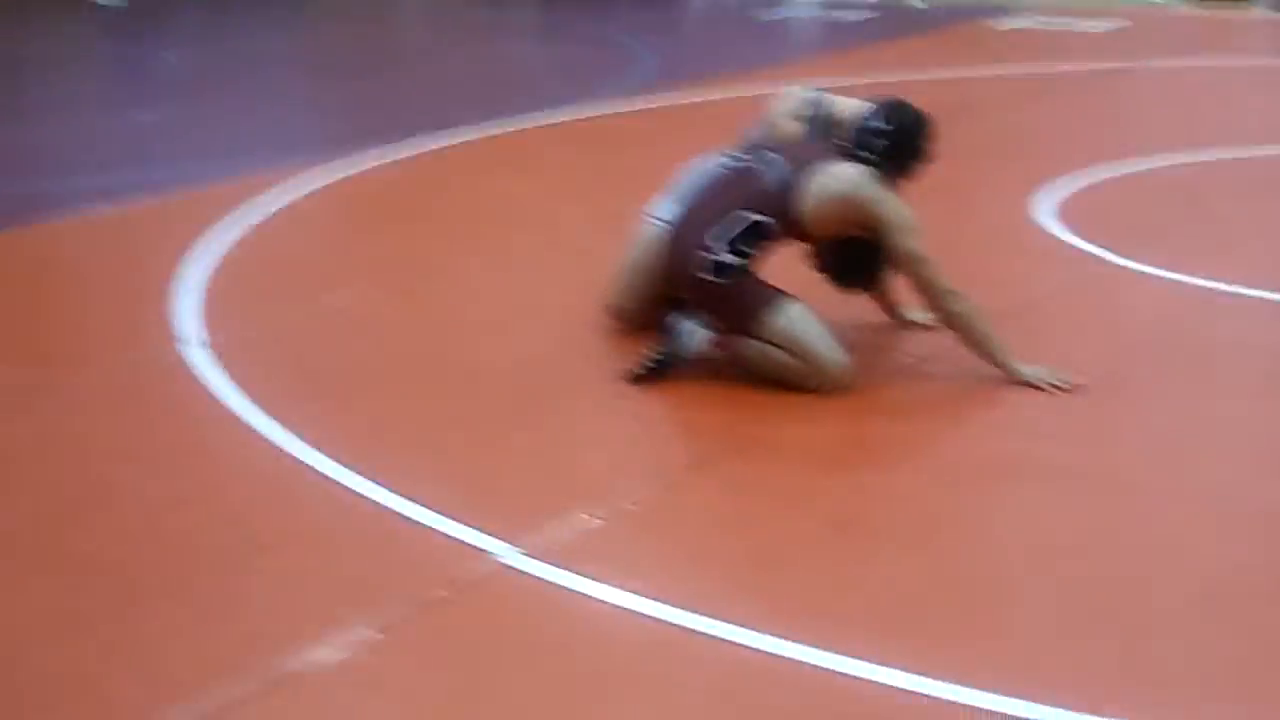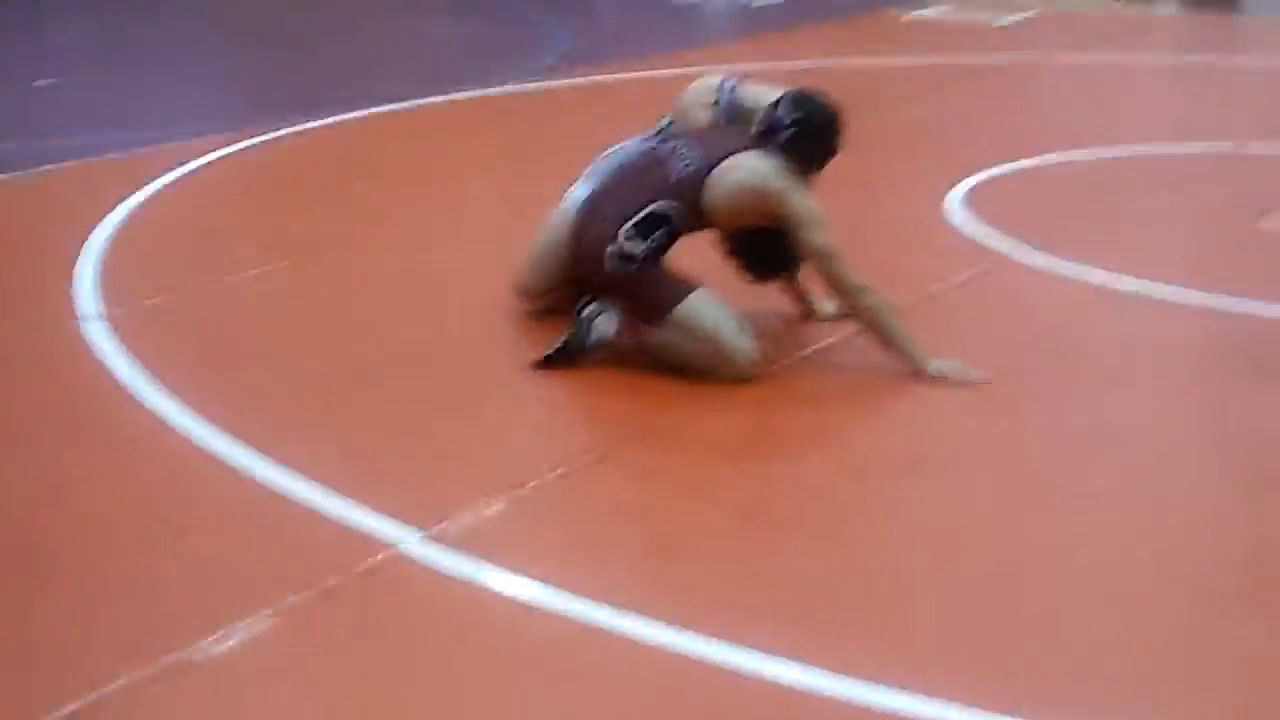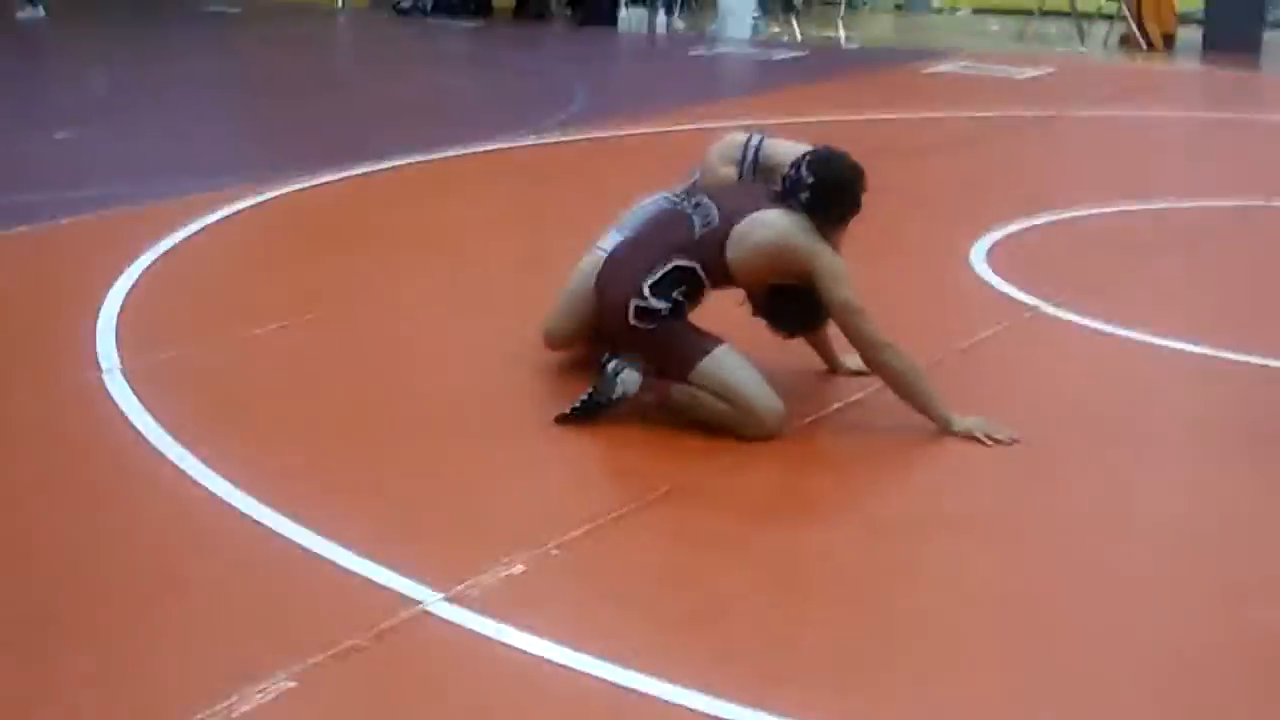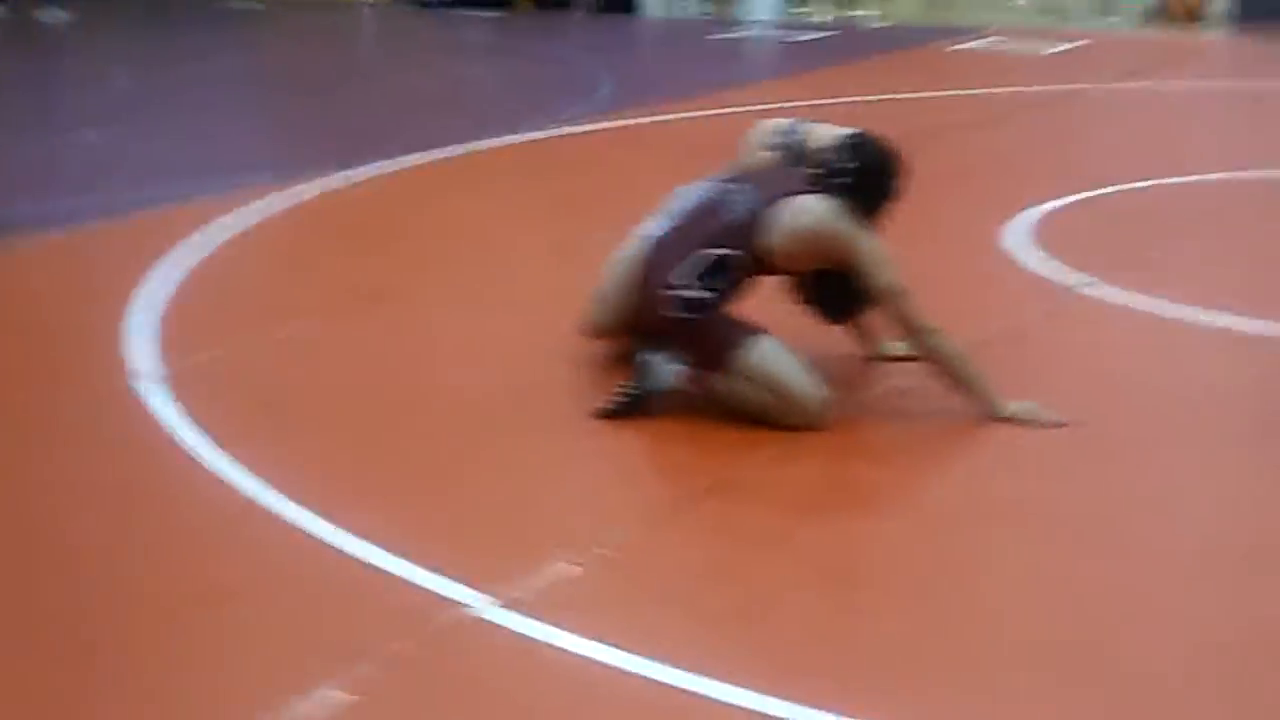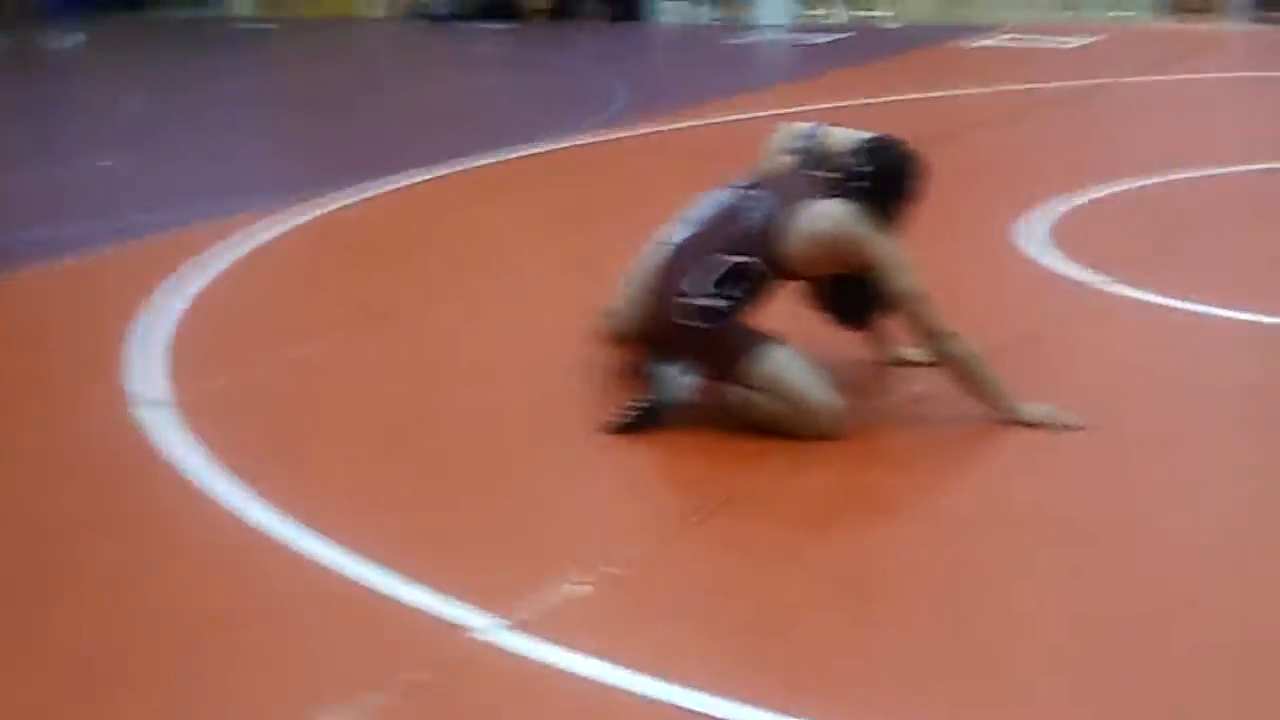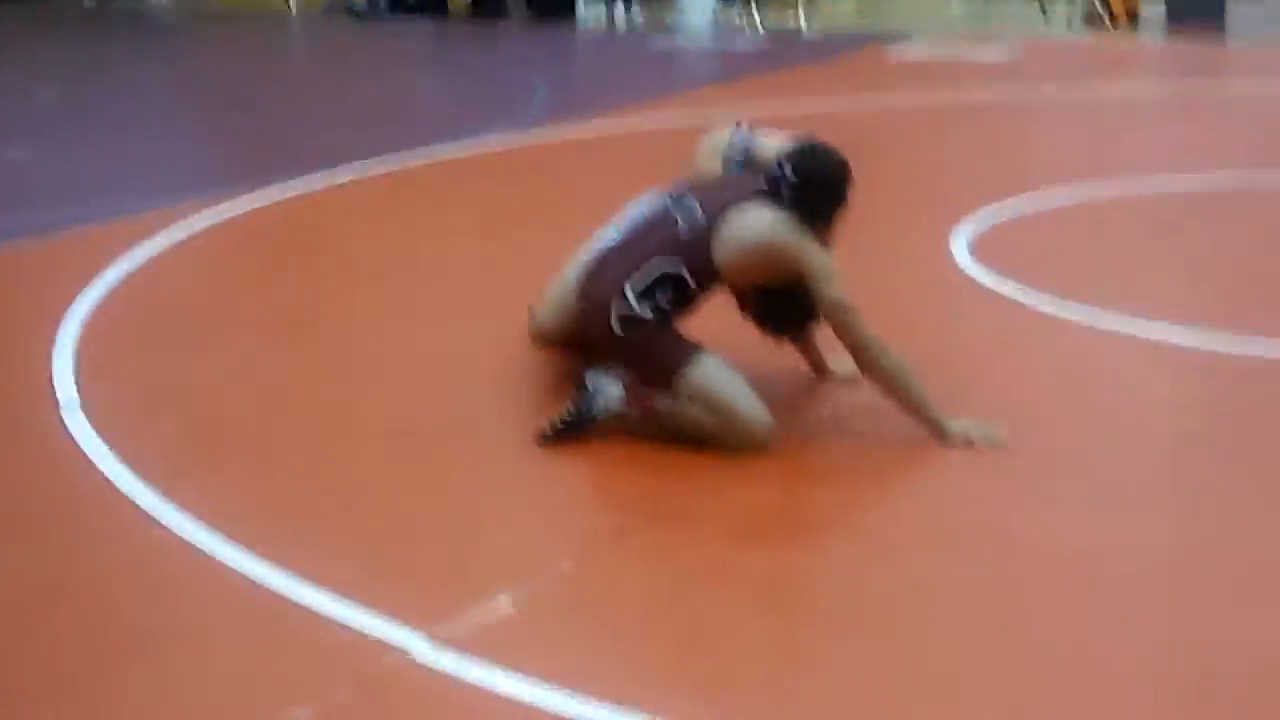
dt=0.1s
person 1, frame 1
left shoulder: (816, 139)
right shoulder: (880, 202)
right elbow: (943, 297)
right wrist: (1015, 368)
left hip: (687, 214)
right hip: (714, 261)
right knee: (832, 373)
right ankle: (706, 341)
person 1, frame 2
left shoulder: (727, 132)
right shoulder: (786, 194)
right elbow: (852, 292)
right wrist: (923, 362)
right hip: (623, 249)
right knee: (740, 362)
right ankle: (612, 327)
person 1, frame 3
left shoulder: (748, 188)
right shoulder: (809, 248)
right elbow: (876, 349)
right wrist: (950, 419)
left hip: (621, 258)
right hip: (646, 309)
right knee: (766, 419)
right ankle: (637, 383)
person 1, frame 4
left shoulder: (784, 165)
right shoulder: (850, 234)
right elbow: (922, 334)
right wrist: (996, 405)
left hip: (661, 249)
right hip: (685, 297)
right knee: (809, 408)
right ankle: (679, 376)
person 1, frame 5
left shoulder: (805, 174)
right shoulder: (864, 237)
right elbow: (938, 338)
right wrist: (1013, 408)
right hip: (700, 309)
right knee: (824, 417)
right ankle: (693, 388)
person 1, frame 6
left shoulder: (729, 179)
right shoulder: (798, 248)
right elbow: (868, 351)
right hip: (631, 316)
right knee: (753, 432)
right ankle: (620, 399)
